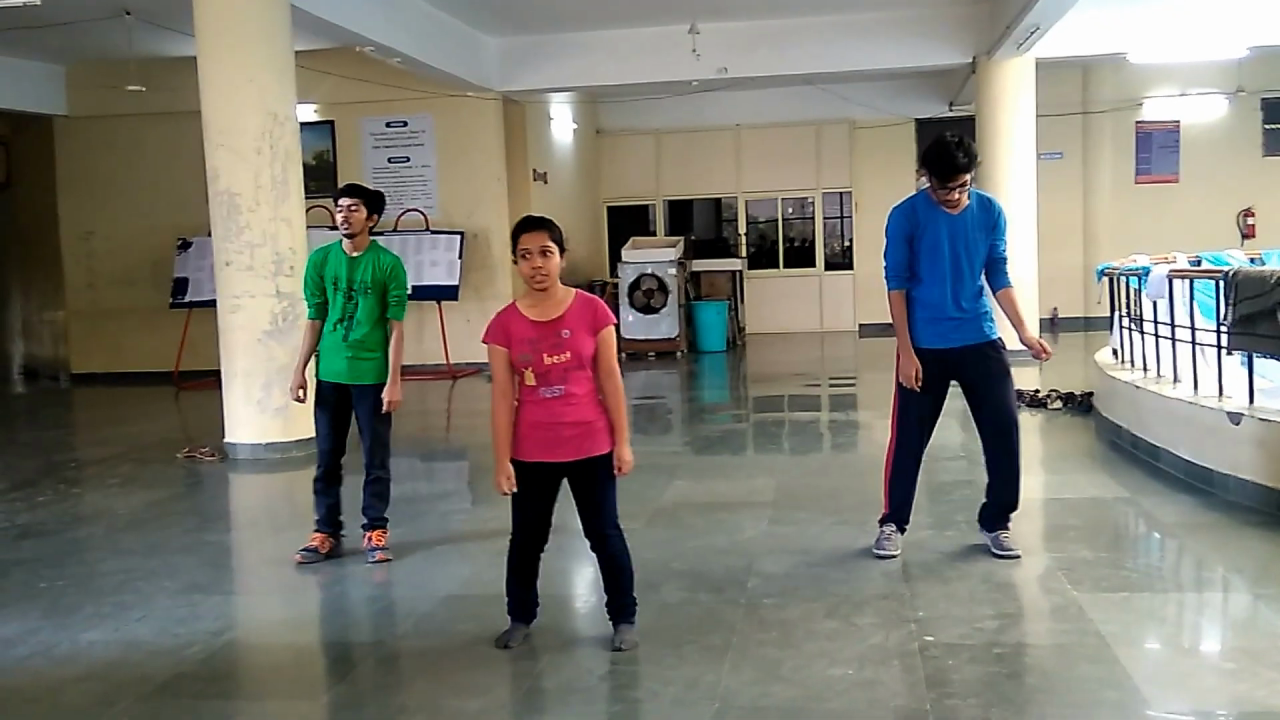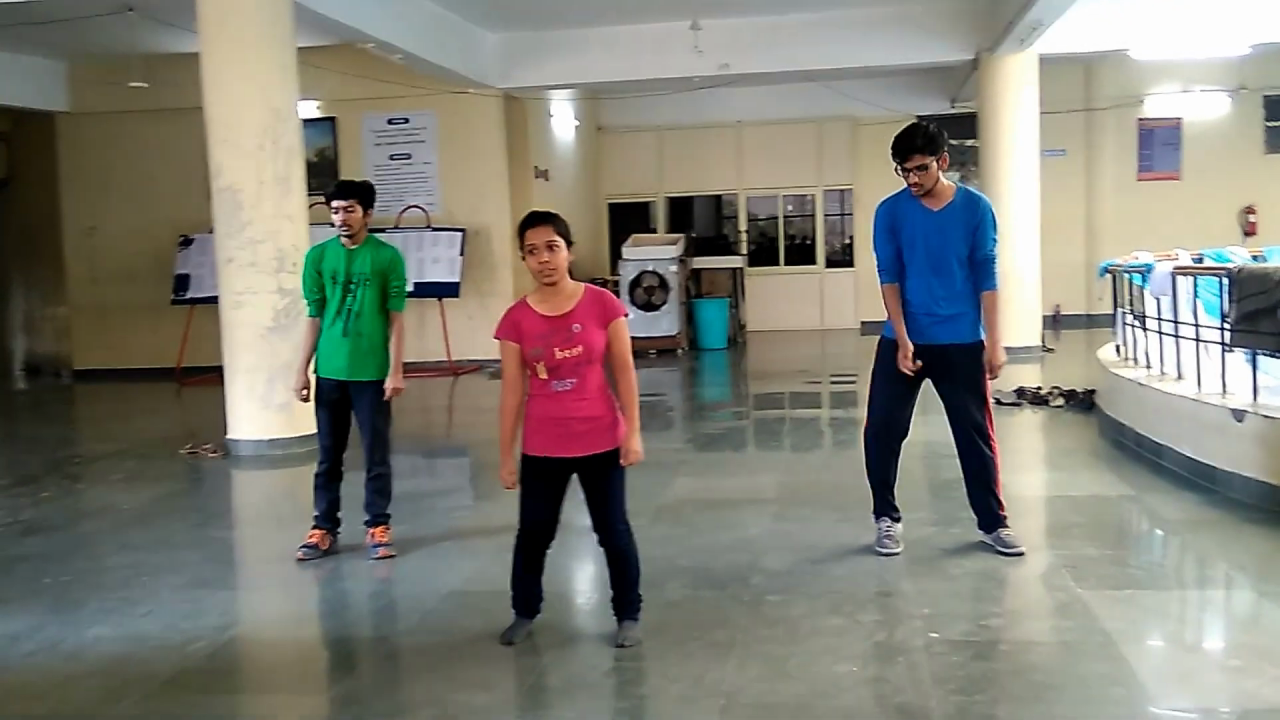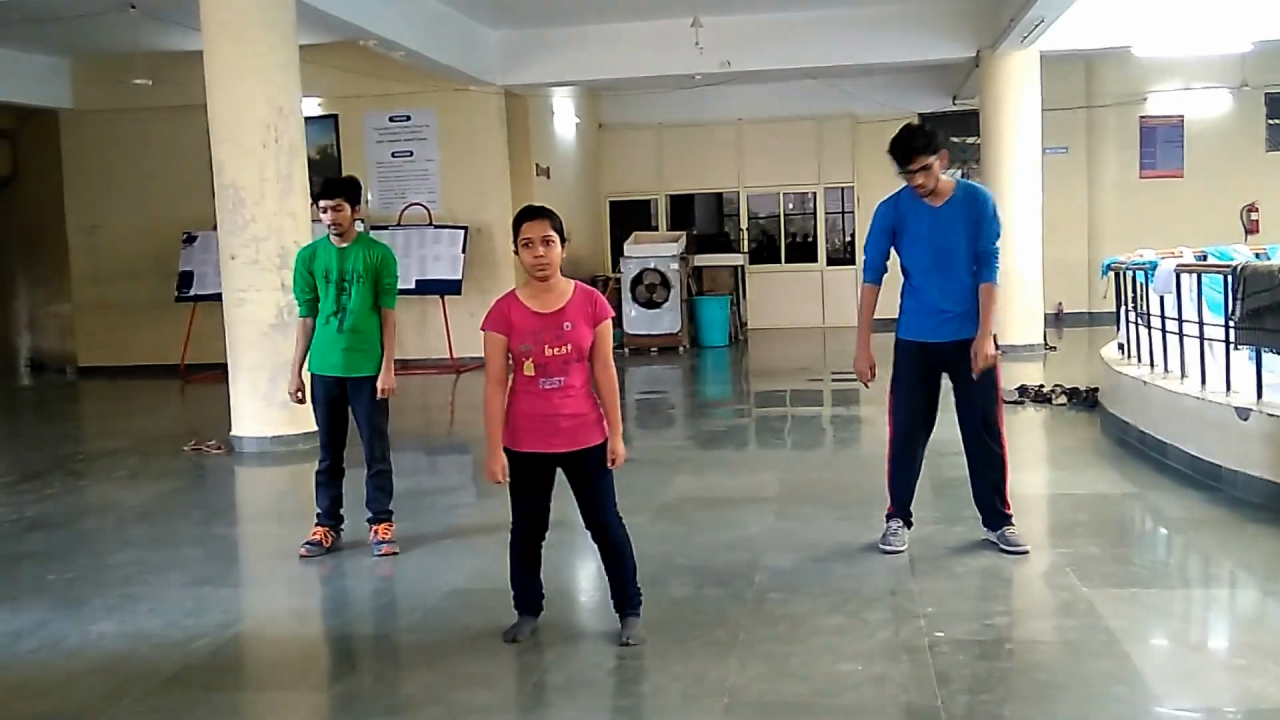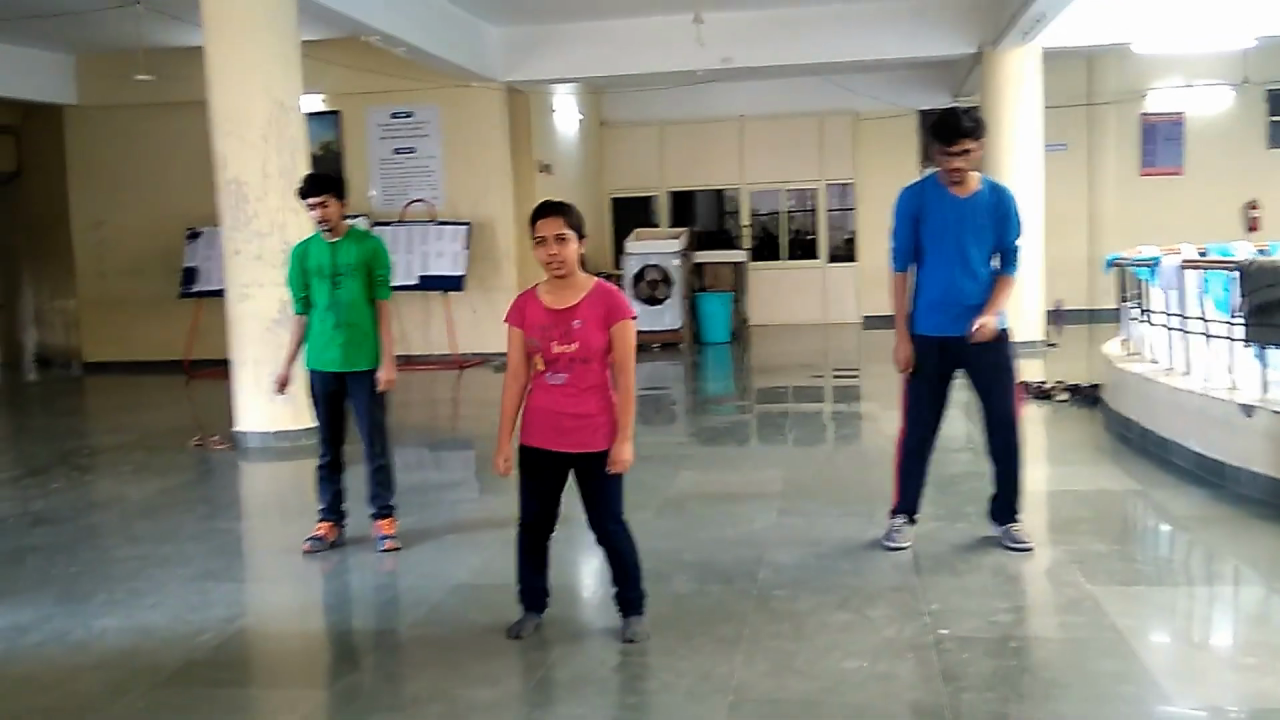
dt=0.4s
person 1, frame 1
left shoulder: (591, 309)
right shoulder: (505, 322)
left elbow: (610, 379)
right elbow: (503, 395)
left wrist: (623, 441)
right wrist: (502, 460)
left hip: (591, 446)
right hip: (532, 452)
left knee: (605, 534)
right knee: (526, 537)
left ankle: (623, 619)
right ankle: (520, 618)
person 1, frame 2
left shoulder: (602, 303)
right shoulder: (516, 318)
left elbow: (623, 370)
right elbow: (512, 389)
left wrist: (633, 431)
right wrist: (506, 454)
left hip: (600, 441)
right hip: (543, 447)
left knee: (613, 529)
right knee: (533, 531)
left ankle: (628, 615)
right ankle: (524, 612)
person 1, frame 3
left shoulder: (590, 302)
right shoulder: (504, 311)
left elbow: (604, 370)
right elbow: (496, 383)
left wrist: (616, 433)
right wrist: (494, 448)
left hip: (585, 437)
right hip: (525, 443)
left knee: (606, 525)
right knee: (526, 529)
left ankle: (629, 611)
right ankle: (527, 611)
person 1, frame 4
left shoulder: (609, 299)
right shoulder: (525, 305)
left elbow: (624, 374)
right elbow: (516, 375)
left wrist: (624, 438)
right wrist: (503, 440)
left hip: (595, 438)
right hip: (539, 440)
left knee: (608, 526)
right knee: (534, 525)
left ankle: (633, 610)
right ankle: (533, 607)
person 2, frame 1
left shoulder: (990, 211)
right shoulder: (905, 215)
left elbow: (998, 276)
right elbow: (897, 284)
left wrist: (1024, 331)
right wrist: (905, 352)
left hip: (980, 340)
right hip: (924, 345)
left knee: (1004, 431)
right knee: (908, 438)
left ankle: (995, 522)
right ankle: (893, 523)
person 2, frame 2
left shoulder: (976, 207)
right shoulder: (890, 211)
left elbow: (986, 276)
right elbow: (889, 277)
left wrist: (993, 341)
right wrist: (902, 339)
left hip: (962, 340)
right hip: (904, 338)
left knee: (976, 434)
right knee: (881, 430)
left ankle: (993, 522)
right ankle: (887, 516)
person 2, frame 3
left shoulder: (977, 201)
right shoulder: (891, 211)
left elbow: (988, 269)
right elbow: (873, 275)
left wrist: (985, 335)
right wrist: (863, 344)
left hip: (969, 335)
right hip: (915, 339)
left knee: (985, 430)
right knee: (906, 432)
left ankle: (997, 520)
right ankle: (898, 518)
person 2, frame 4
left shoulder: (1000, 199)
right shoulder: (914, 198)
left elbow: (1009, 264)
right elbow: (901, 267)
left wrist: (991, 313)
right wrist: (902, 335)
left hip: (984, 331)
right hip: (929, 333)
left knee: (1004, 423)
right knee: (918, 427)
left ankle: (1006, 516)
right ankle: (903, 515)
person 3, frame 1
left shoulder: (389, 264)
right shoulder: (320, 260)
left elbow: (396, 327)
right elbow: (315, 320)
left wrist: (394, 381)
right wrist: (299, 370)
left hip: (372, 375)
right hip: (330, 374)
left knee: (376, 458)
right knee: (327, 458)
left ankle: (375, 531)
right ankle: (326, 533)
person 3, frame 2
left shoulder: (387, 257)
right shoulder: (318, 257)
left elbow: (395, 319)
right elbow: (315, 318)
left wrist: (396, 370)
right wrist: (302, 369)
left hip: (372, 372)
right hip: (329, 371)
left knee: (376, 454)
right knee: (329, 455)
left ankle: (378, 527)
right ankle: (324, 529)
person 3, frame 3
left shoulder: (379, 254)
right shoulder: (308, 257)
left elbow: (387, 315)
right elbow: (306, 318)
left wrist: (387, 368)
right wrist: (296, 371)
left hip: (367, 368)
right hip: (324, 369)
left knee: (376, 451)
right knee: (329, 453)
left ankle: (381, 524)
right ankle: (327, 526)
person 3, frame 4
left shoulder: (369, 246)
right shoulder: (303, 253)
left elbow: (382, 307)
right elbow: (302, 313)
left wrist: (388, 360)
right wrist: (287, 364)
left hip: (365, 362)
right hip: (322, 364)
left knee: (376, 444)
right knee: (329, 447)
left ankle: (384, 517)
right ankle: (330, 520)
